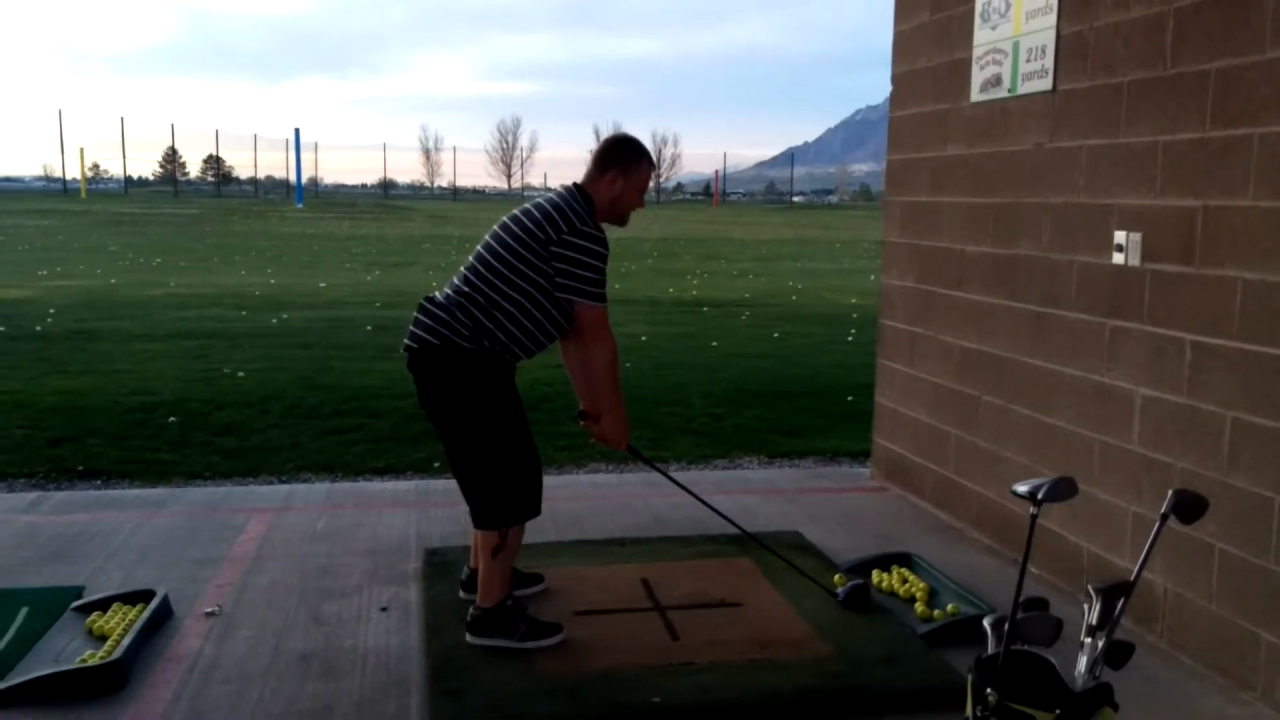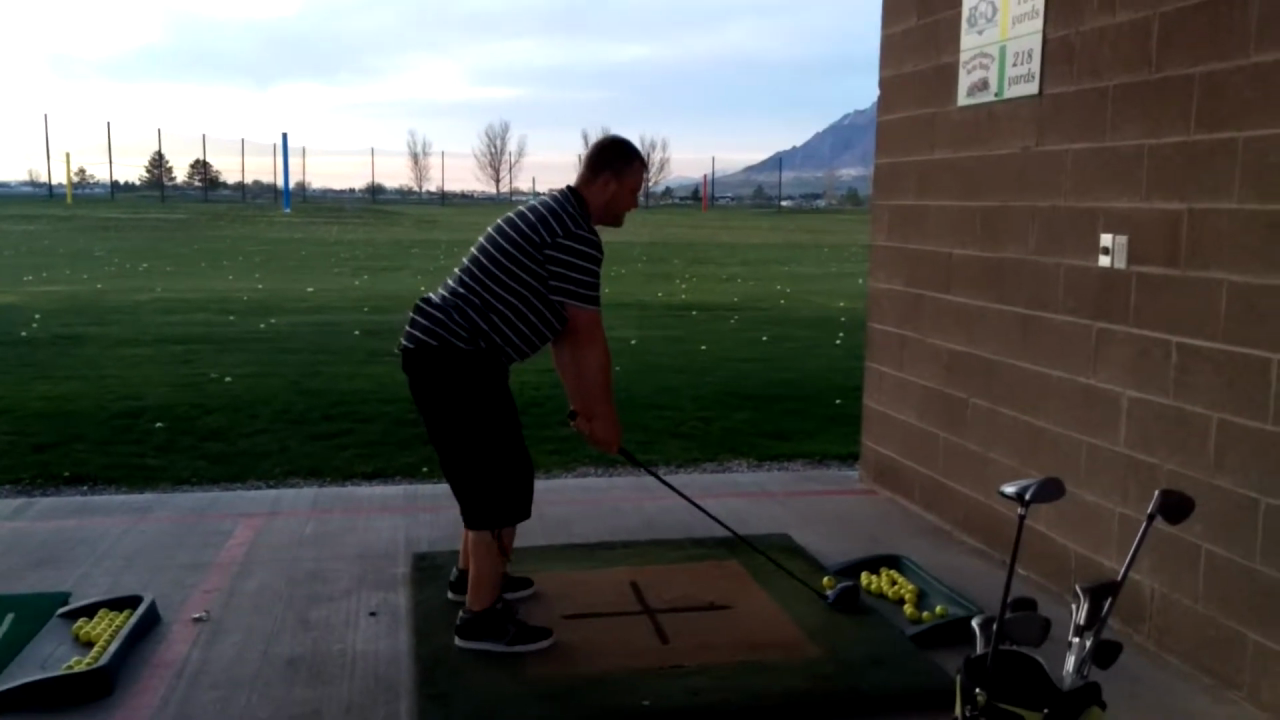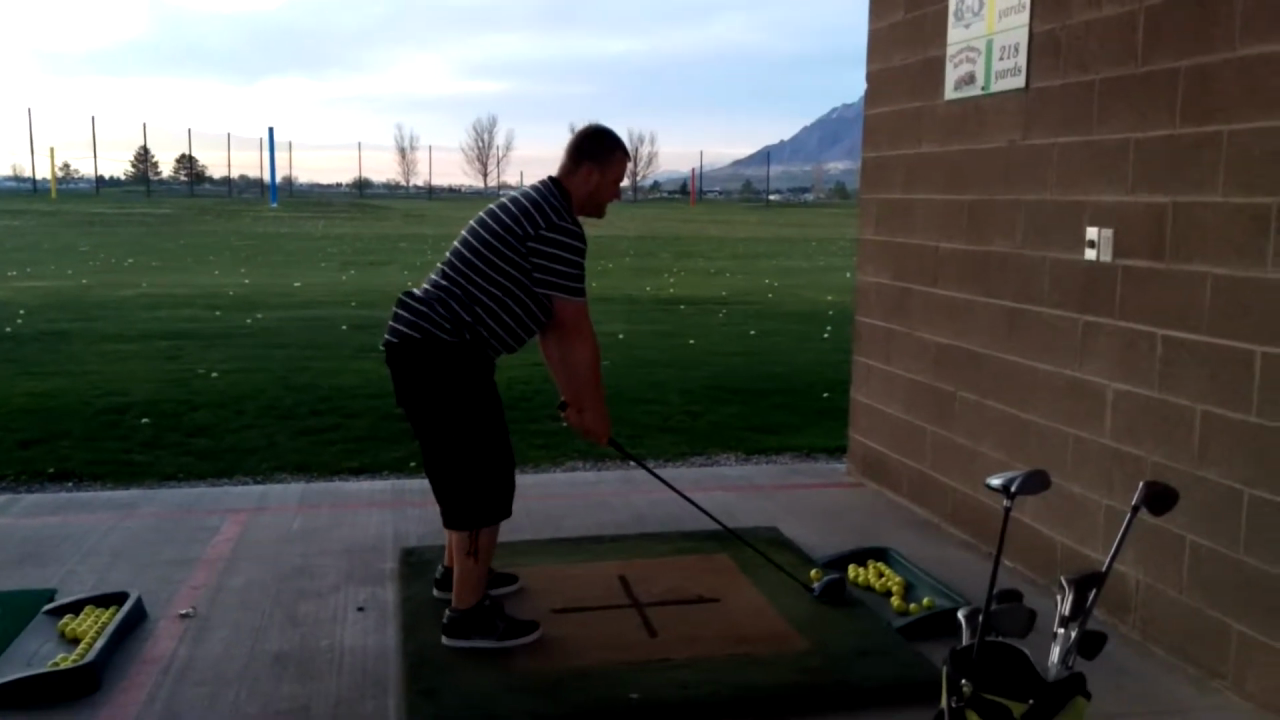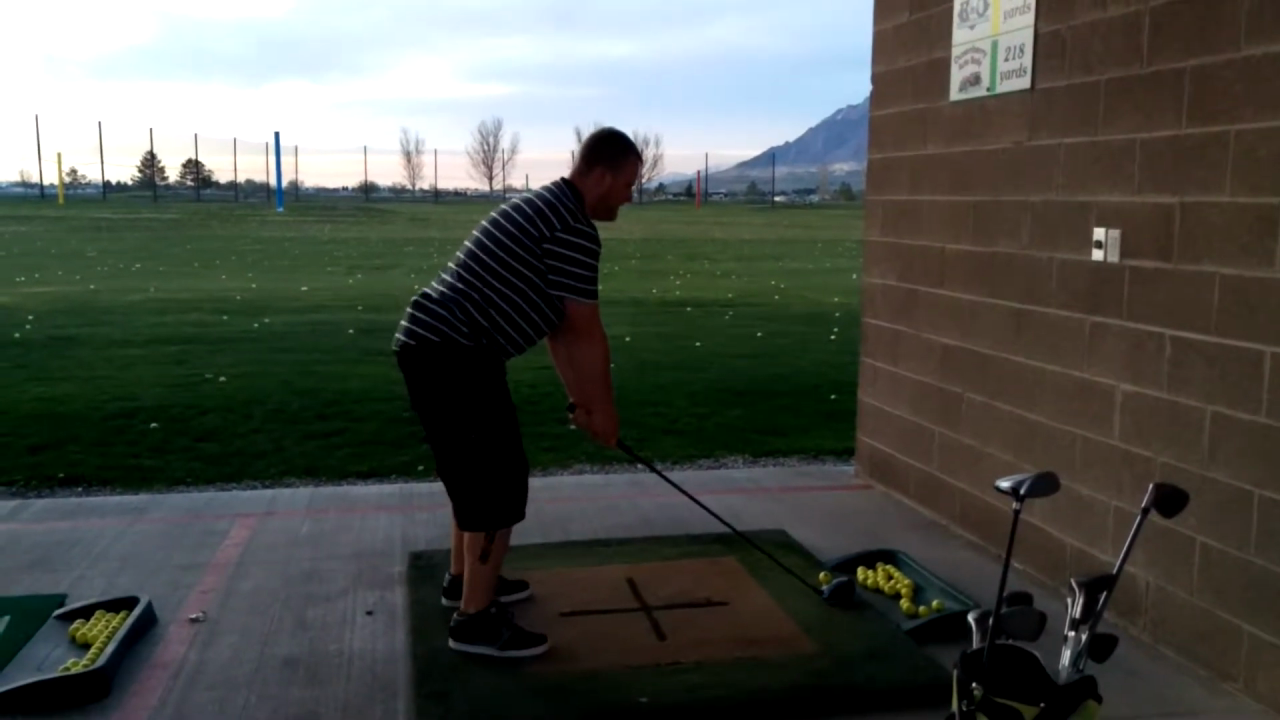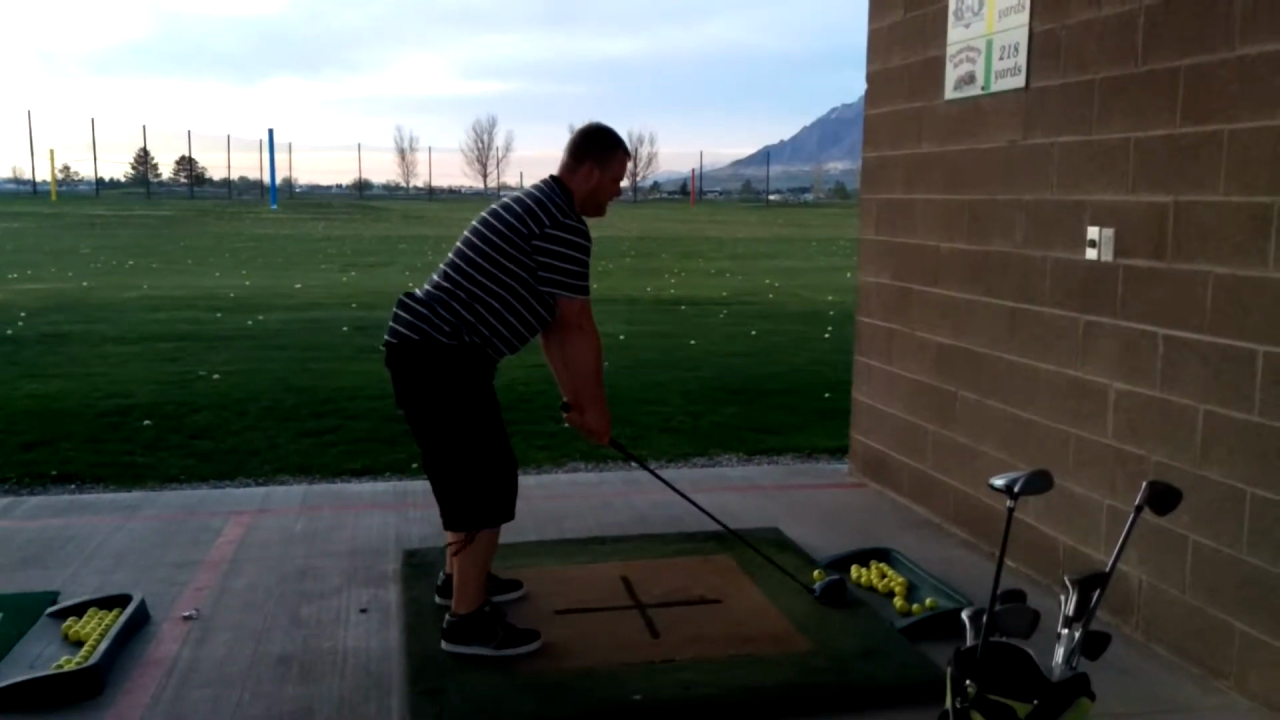
dt=0.5s
person 1, frame 1
left shoulder: (561, 214)
right shoulder: (582, 232)
left elbow: (571, 330)
right elbow: (596, 338)
left wrist: (590, 407)
right wrist: (613, 416)
left hip: (448, 348)
right hip: (460, 357)
left knee: (498, 467)
right knee: (509, 478)
left ankle: (483, 571)
right ankle: (490, 613)
person 1, frame 2
left shoulder: (553, 216)
right shoulder: (575, 236)
left elbow: (564, 332)
right elbow: (588, 340)
left wrist: (582, 409)
right wrist: (604, 418)
left hip: (440, 348)
right hip: (455, 357)
left knee: (487, 470)
right knee: (503, 480)
left ankle: (471, 573)
right ankle: (480, 616)
person 1, frame 3
left shoulder: (535, 208)
right shoulder: (559, 227)
left elbow: (550, 324)
right elbow: (576, 331)
left wrist: (572, 399)
right wrist: (594, 409)
left hip: (424, 343)
right hip: (442, 352)
left knee: (473, 466)
right knee: (483, 477)
left ankle: (456, 571)
right ankle: (467, 614)
person 1, frame 4
left shoulder: (544, 209)
right shoulder: (573, 229)
left elbow: (558, 325)
right elbow: (585, 332)
left wrist: (579, 399)
right wrist: (601, 408)
left hip: (430, 342)
right hip: (455, 354)
left knee: (473, 469)
right knee: (497, 479)
left ankle: (464, 577)
right ankle: (475, 618)
person 1, frame 5
left shoulder: (535, 208)
right shoulder: (564, 226)
left elbow: (551, 323)
right elbow: (578, 329)
left wrist: (573, 398)
right wrist: (594, 407)
left hip: (424, 346)
right hip: (443, 355)
left knee: (471, 469)
right knee: (485, 479)
left ankle: (459, 576)
right ankle: (468, 619)
